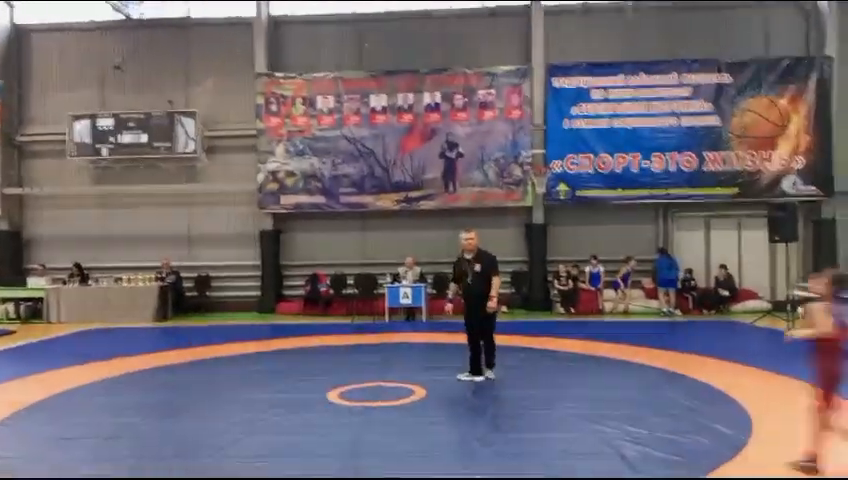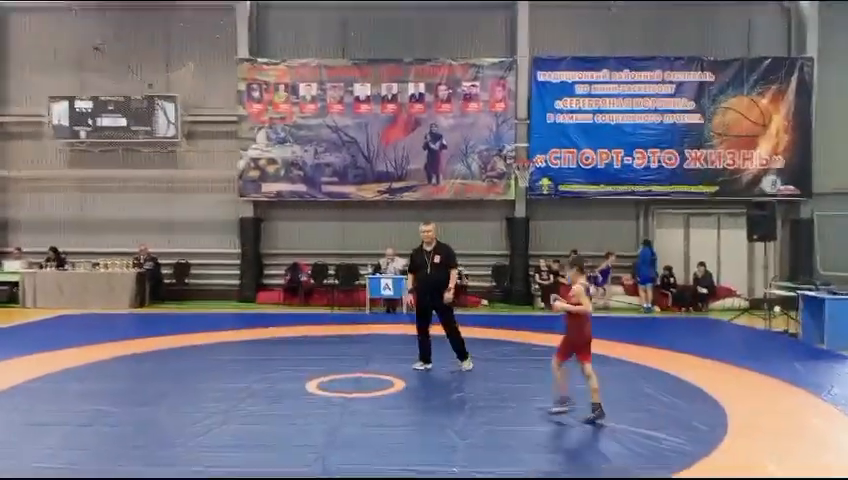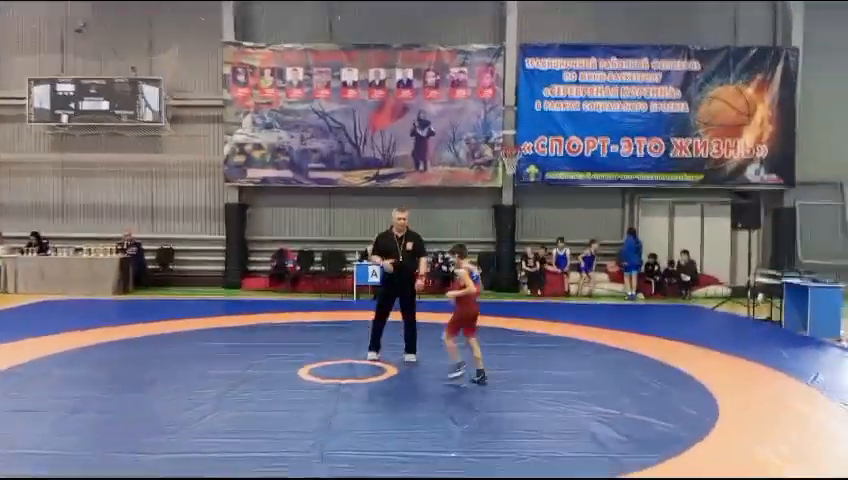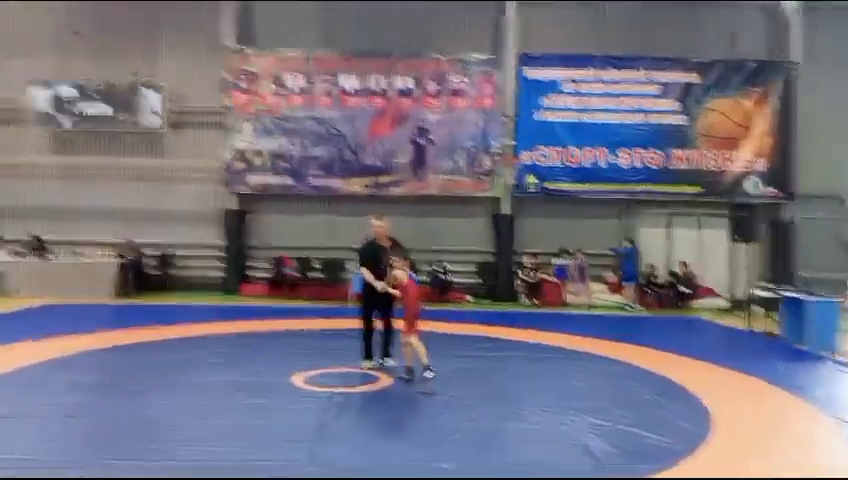
dt=1s
person 1, frame 1
left shoulder: (817, 307)
left elbow: (827, 329)
left wrist: (801, 333)
left hip: (826, 366)
left knee: (822, 414)
right knee: (820, 414)
right ankle: (810, 459)
person 1, frame 2
left shoulder: (576, 288)
right shoulder: (584, 285)
left elbow: (588, 309)
left wrist: (565, 306)
right wrist: (561, 300)
left hip: (574, 333)
right hip: (585, 333)
left knee: (556, 363)
right knee: (587, 370)
left ankle: (564, 399)
right ankle: (597, 408)
person 1, frame 3
left shoulder: (461, 271)
right shoulder: (473, 269)
left elbow: (472, 289)
right elbow: (478, 289)
left wrist: (454, 293)
left hip: (463, 310)
right hip: (474, 309)
left knee: (447, 336)
right knee: (472, 341)
left ankle: (459, 364)
right ankle: (480, 373)
person 1, frame 4
left shoulder: (397, 273)
right shoulder: (409, 274)
left elbow: (389, 286)
right wrist: (387, 288)
left hip: (411, 309)
right hip: (413, 308)
left knee: (412, 338)
right knee: (406, 340)
left ankle: (427, 367)
right ankle: (409, 370)
person 2, frame 1
left shoulder: (487, 257)
right shoulder: (459, 261)
left elbow: (496, 278)
right elbow: (455, 283)
left wrist: (493, 298)
right wrist: (450, 300)
left hip: (486, 304)
right hip: (470, 305)
left knee: (487, 337)
right knee: (473, 338)
left ankle: (489, 367)
right ankle: (475, 371)
person 2, frame 2
left shoulder: (445, 250)
right shoulder: (416, 253)
left elbow: (454, 270)
right elbow: (411, 274)
left wrist: (450, 289)
right wrist: (409, 292)
left hip: (441, 296)
right hip: (422, 296)
left knee: (450, 327)
right knee: (422, 329)
left ankle: (465, 358)
right ankle: (424, 360)
person 2, frame 3
left shoulder: (415, 238)
right shoulder: (383, 237)
left elbow: (422, 258)
right elbow: (374, 255)
left wrist: (420, 276)
right wrist: (382, 263)
left hip: (408, 283)
right hip: (388, 283)
left knee: (409, 318)
right knee: (380, 316)
left ankle: (410, 351)
right ankle: (374, 349)
person 2, frame 4
left shoulder: (395, 245)
right shoulder: (367, 247)
right elbow: (363, 268)
right wrist: (375, 283)
left hip: (387, 290)
right hip: (370, 290)
left knee: (387, 323)
right knee: (368, 324)
left ankle: (385, 356)
right ankle: (368, 358)
